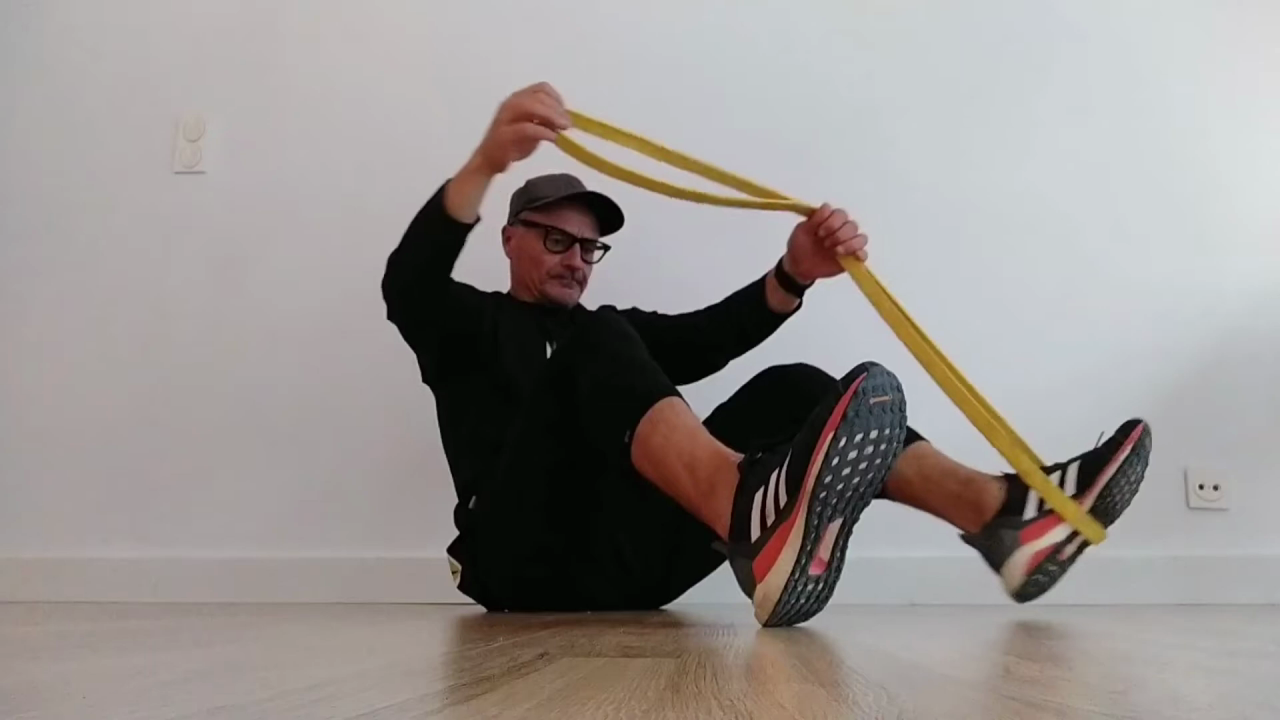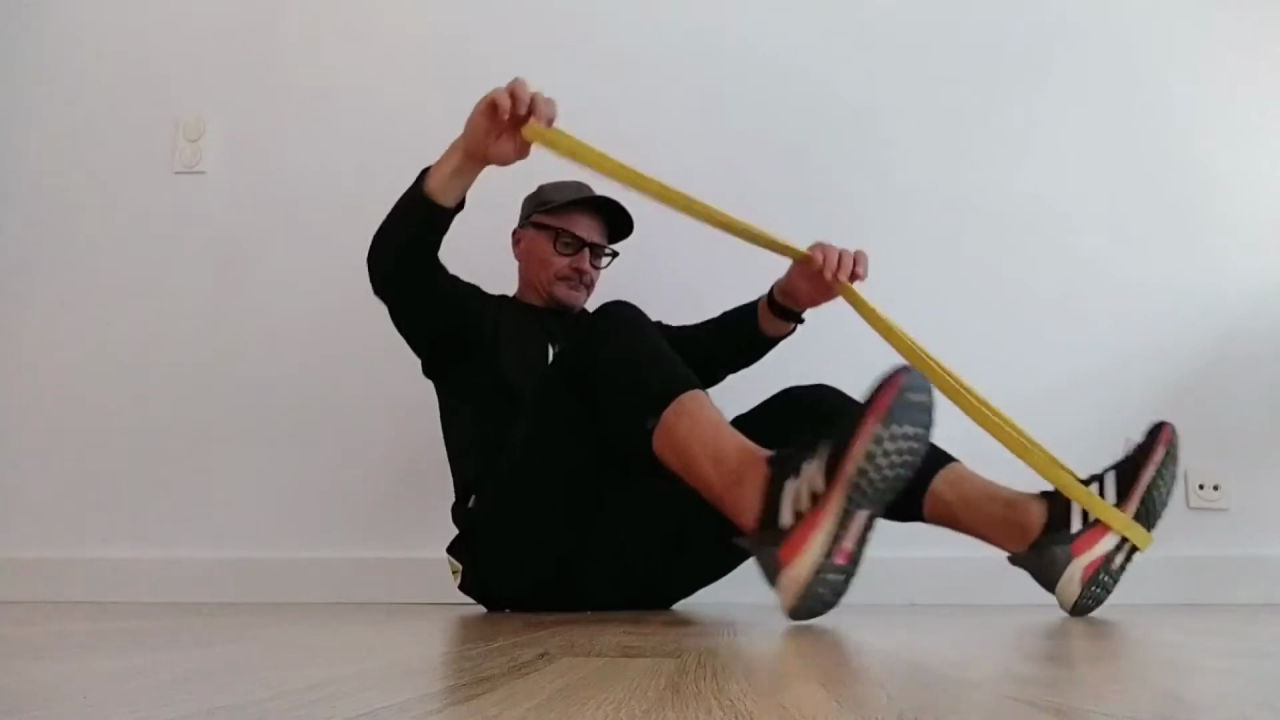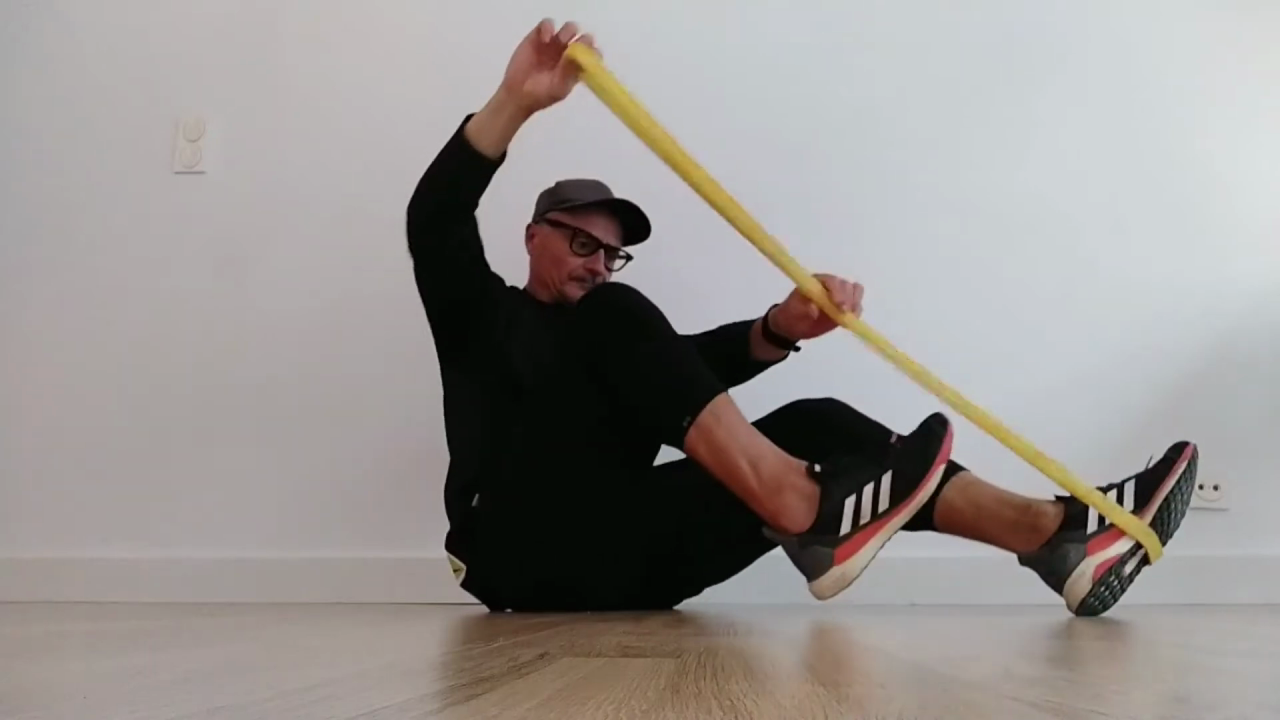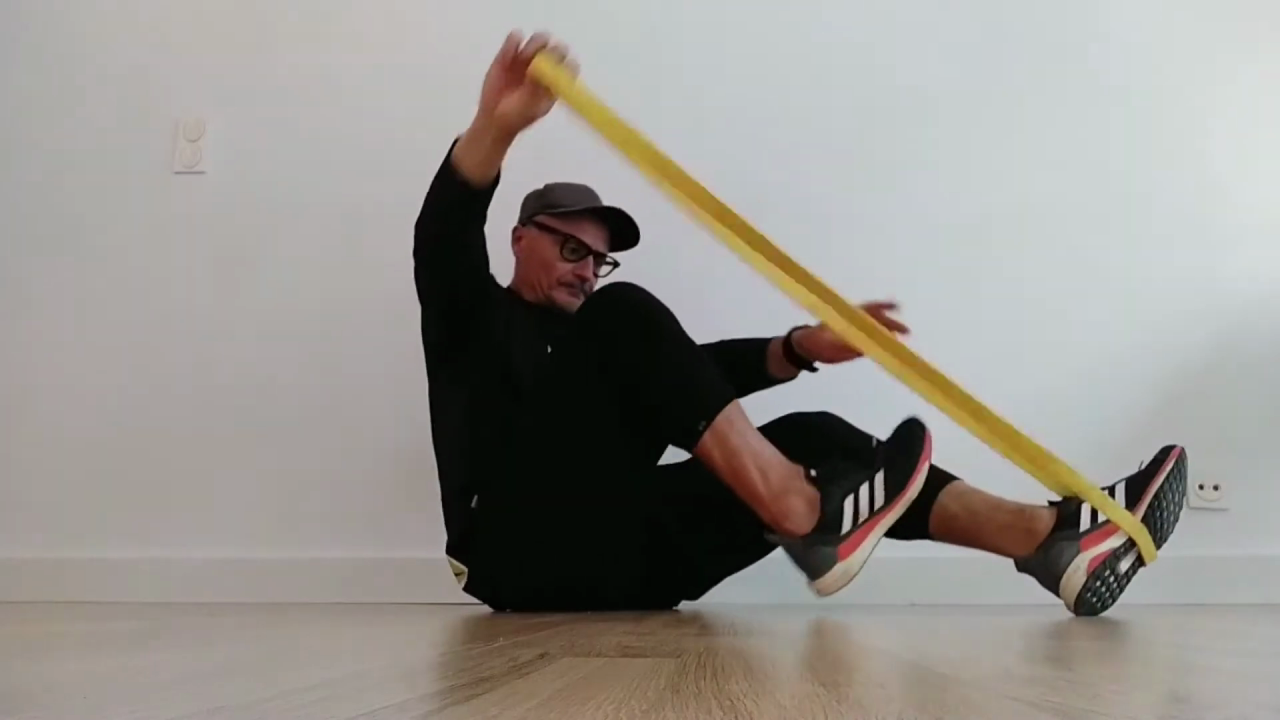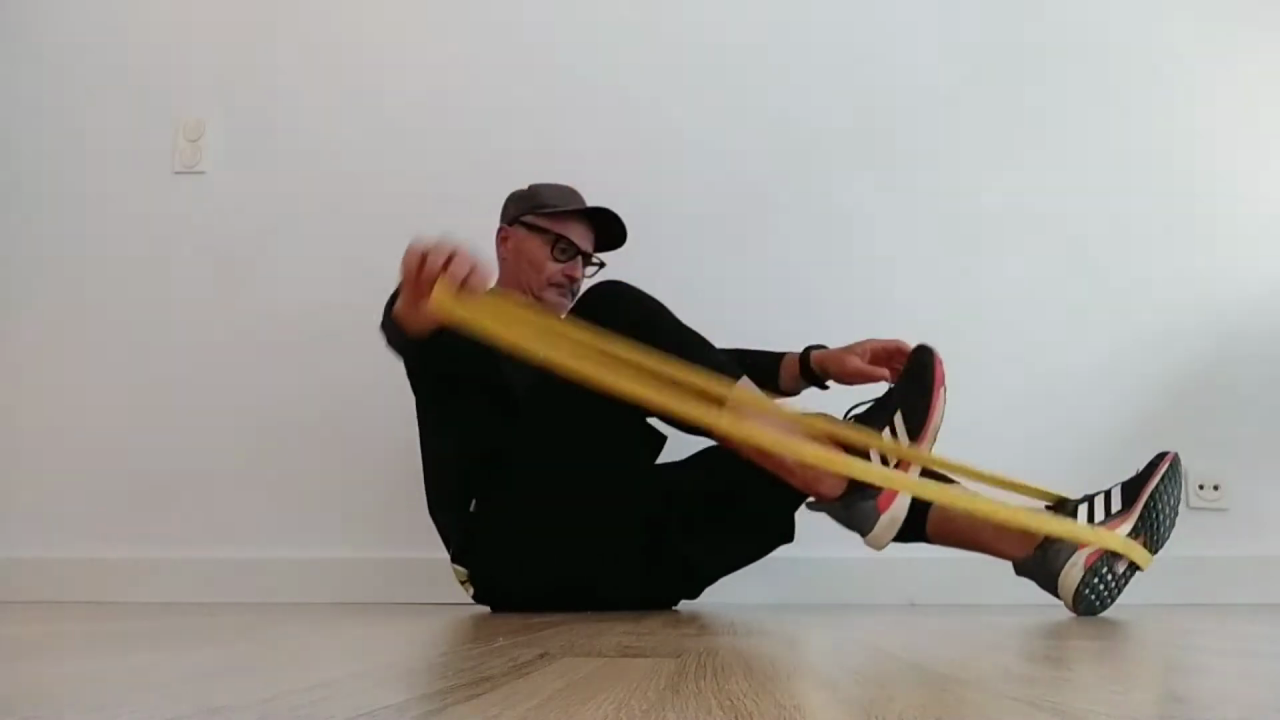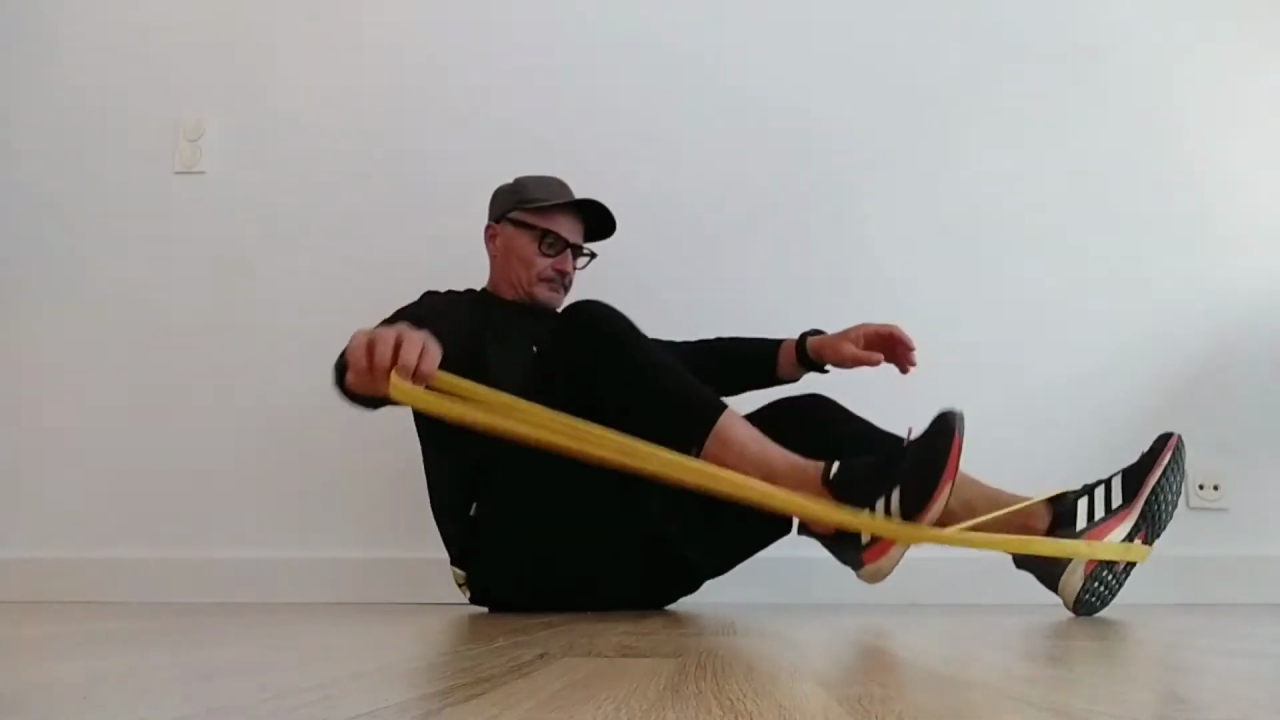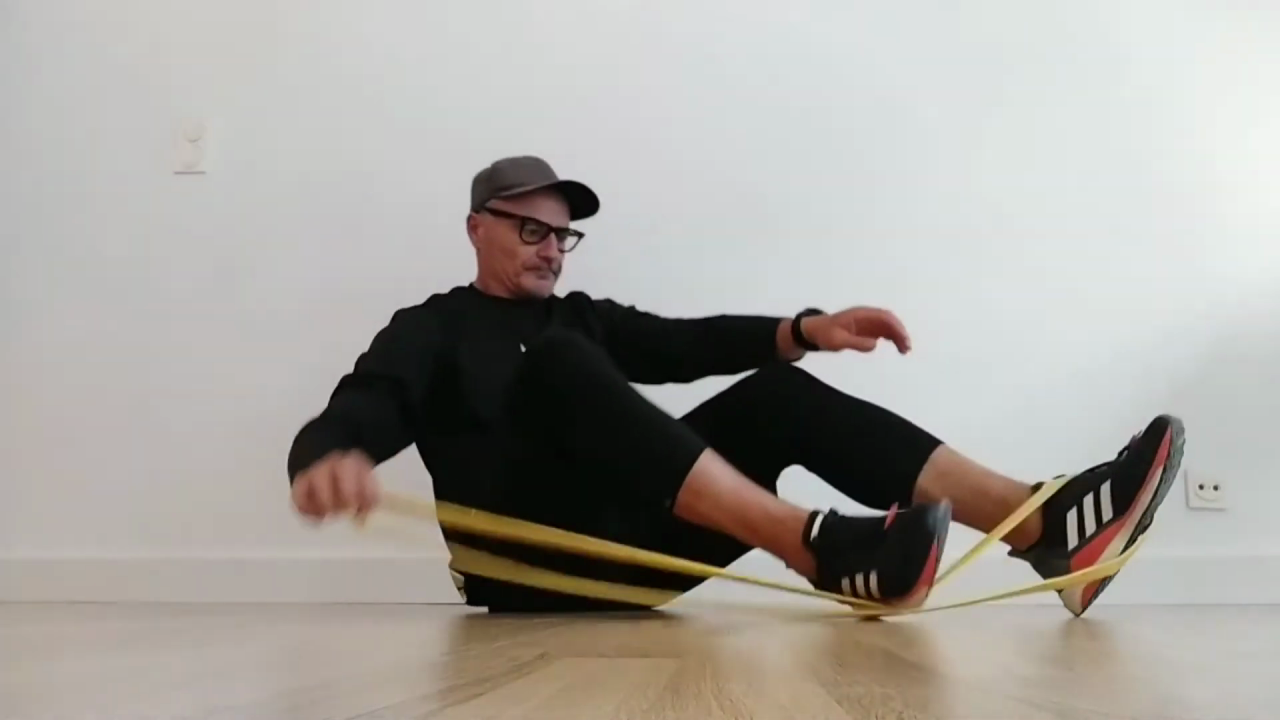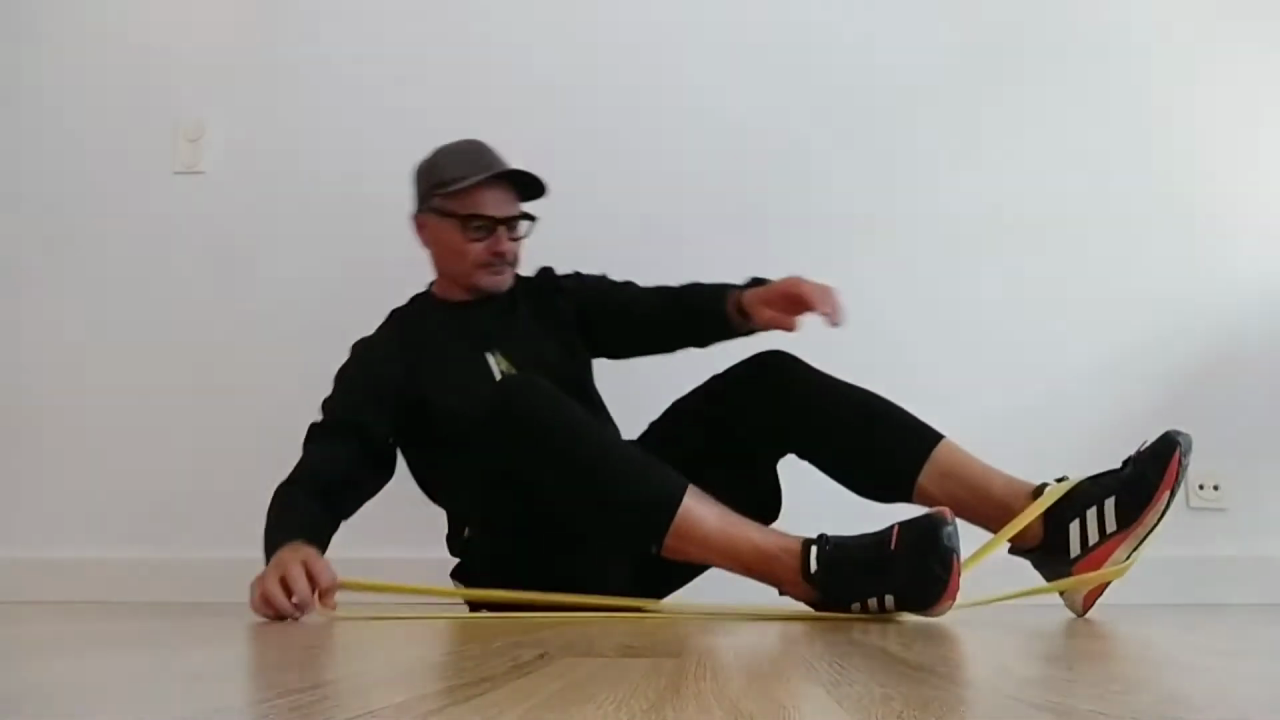
dt=0.3s
person 1, frame 1
left shoulder: (617, 335)
right shoulder: (469, 323)
left elbow: (713, 335)
right elbow: (406, 287)
left wrist: (794, 275)
right wrist: (486, 160)
left hip: (624, 558)
right hip: (526, 556)
left knee: (790, 391)
right knee: (602, 344)
left ankle: (1005, 514)
right ankle: (757, 517)
person 1, frame 2
left shoulder: (615, 348)
right shoulder: (473, 324)
left elbow: (707, 346)
right elbow: (395, 267)
left wrist: (787, 298)
right wrist: (470, 157)
left hip: (621, 559)
right hip: (524, 555)
left knee: (805, 410)
right knee: (615, 335)
left ankle: (1046, 528)
right ankle: (780, 514)
person 1, frame 3
left shoulder: (616, 339)
right shoulder: (482, 314)
left elbow: (702, 363)
right elbow: (433, 224)
left wrist: (783, 328)
right wrist: (514, 103)
left hip: (624, 564)
right hip: (527, 550)
left knee: (812, 424)
right knee: (616, 320)
left ankle: (1057, 535)
right ankle: (813, 515)
person 1, frame 4
left shoulder: (602, 331)
right shoulder: (474, 317)
left elbow: (697, 368)
right elbow: (441, 248)
left wrist: (808, 344)
right wrist: (498, 125)
left hip: (623, 565)
right hip: (526, 553)
left knee: (807, 431)
right knee: (624, 317)
left ankle: (1057, 542)
right ankle: (810, 518)
person 1, frame 5
right shoulder: (461, 325)
left elbow: (707, 381)
right elbow: (411, 325)
left wrist: (816, 365)
right wrist: (425, 288)
left hip: (617, 559)
right hip: (523, 555)
left knee: (800, 458)
right knee: (615, 313)
left ankle: (1052, 545)
right ankle: (846, 485)
person 1, frame 6
left shoulder: (578, 342)
right shoulder: (448, 320)
left elbow: (691, 364)
right elbow: (362, 378)
left wrist: (812, 349)
right wrist: (378, 356)
left hip: (621, 553)
right hip: (525, 557)
left knee: (801, 419)
right knee: (590, 334)
left ankle: (1051, 532)
right ankle: (847, 499)
person 1, frame 7
left shoulder: (582, 317)
right shoulder: (432, 329)
left elbow: (689, 344)
right elbow: (355, 417)
left wrist: (806, 329)
right wrist: (332, 458)
left hip: (618, 543)
right hip: (527, 560)
left knee: (774, 396)
right knee: (561, 364)
left ankle: (1047, 528)
right ankle: (823, 550)
person 1, frame 8
left shoulder: (553, 299)
right shoulder: (394, 355)
left elbow: (660, 314)
right elbow: (324, 476)
left wrist: (745, 301)
right wrist: (290, 548)
left hip: (623, 542)
right hip: (531, 566)
left knee: (766, 382)
right knee: (518, 406)
left ankle: (1046, 528)
right ankle: (817, 570)
